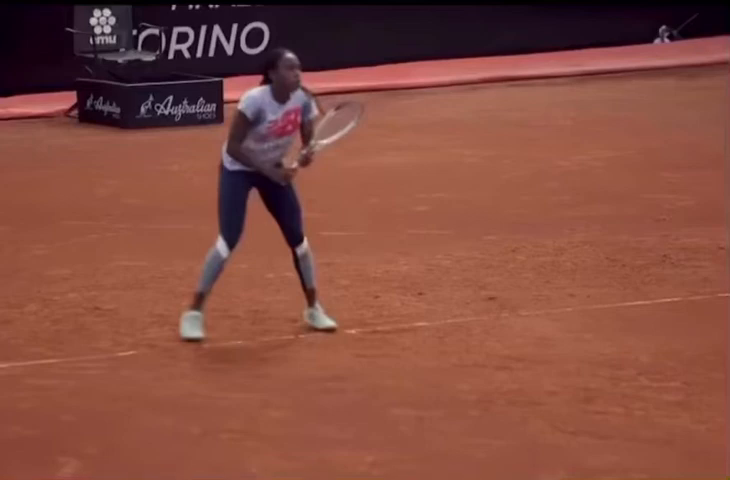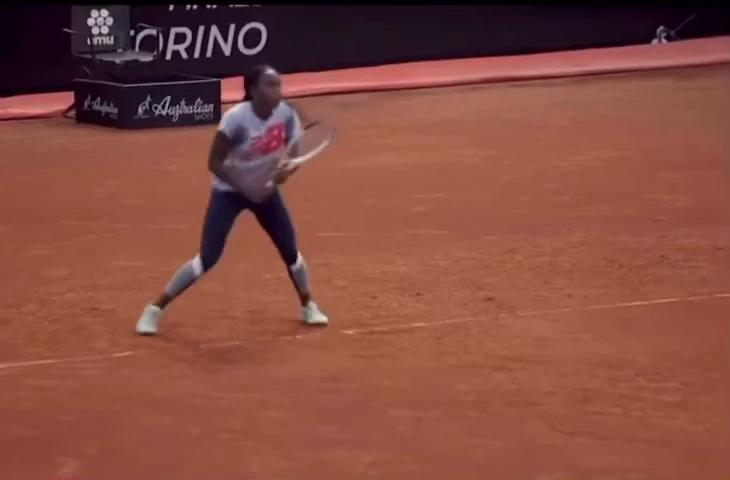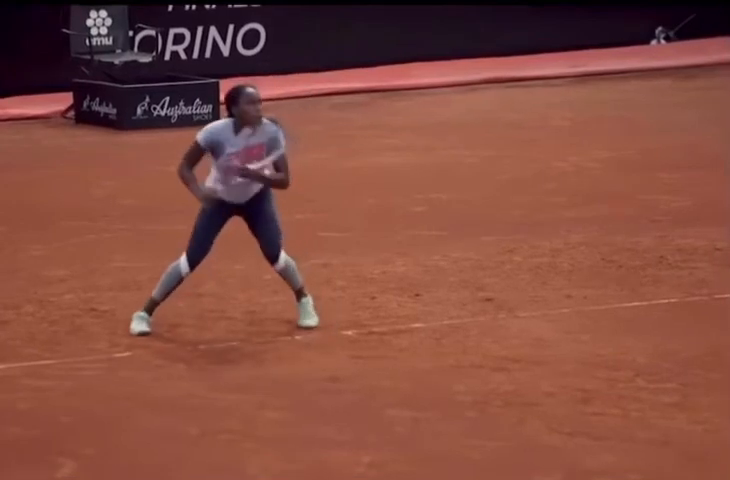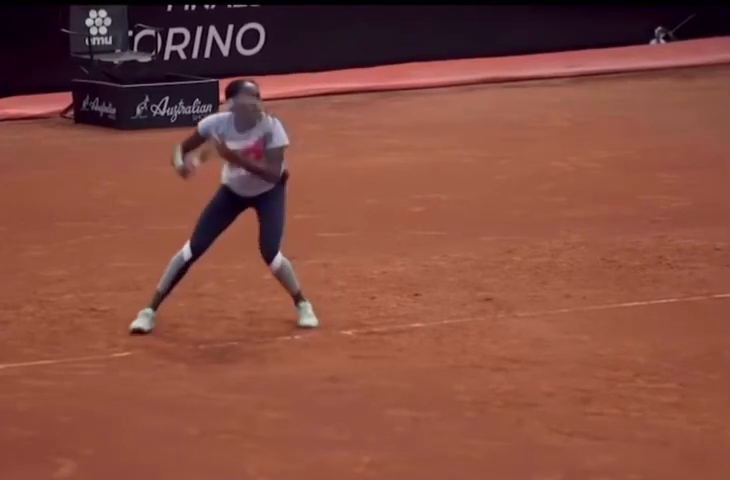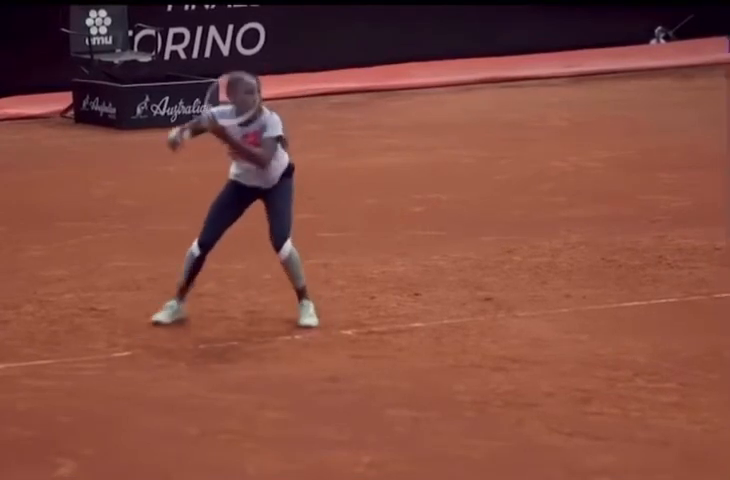
dt=1s
person 1, frame 1
left shoulder: (303, 100)
right shoulder: (255, 100)
left elbow: (309, 141)
right elbow: (233, 147)
left wrist: (307, 156)
right wrist: (269, 171)
left hip: (274, 169)
right hip: (239, 170)
left knee: (298, 238)
right knee: (228, 240)
left ankle: (313, 308)
right ankle: (194, 312)
person 1, frame 2
left shoulder: (287, 114)
right shoulder: (236, 118)
right elbow: (214, 163)
left wrist: (285, 172)
right wrist: (246, 189)
left hip: (265, 188)
right hip: (228, 190)
left knee: (290, 253)
right knee: (207, 259)
left ankle: (308, 306)
right ankle: (155, 309)
person 1, frame 3
left shoulder: (271, 132)
right shoulder: (215, 132)
left elbow: (284, 180)
right elbow: (184, 167)
left wrist: (255, 174)
right wrist: (197, 190)
left hip: (256, 197)
right hip: (219, 198)
left knee: (274, 253)
right knee: (191, 258)
left ankle: (303, 301)
right ankle: (145, 313)
person 1, frame 4
left shoulder: (271, 126)
right shoulder: (217, 123)
left elbow: (274, 174)
right elbow: (182, 149)
left wrist: (234, 156)
right wrist: (182, 163)
left hip: (269, 192)
right hip: (232, 190)
left knee: (270, 253)
right knee: (193, 248)
left ankle: (302, 304)
right ankle: (150, 311)
person 1, frame 5
left shoulder: (270, 120)
right shoulder: (221, 115)
left elbow: (263, 160)
right elbow: (182, 131)
left wrist: (226, 136)
right wrist: (177, 136)
left hip: (276, 182)
right hip: (241, 182)
left knee: (280, 242)
right knee: (203, 242)
left ankle: (305, 303)
right ankle: (177, 302)
